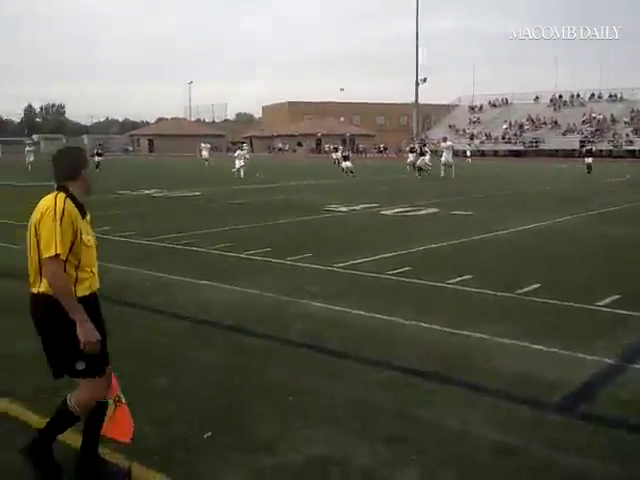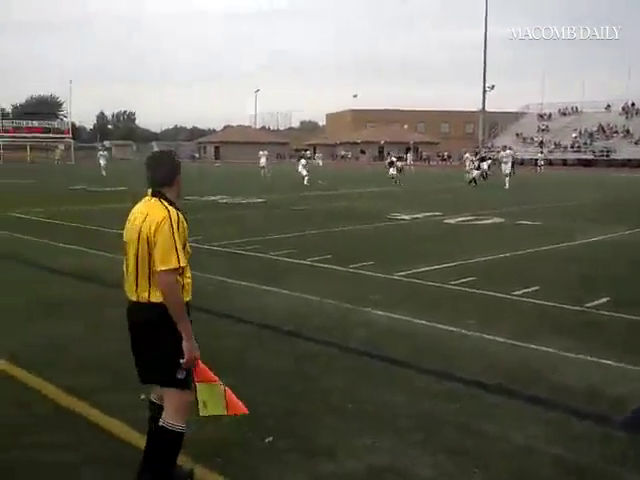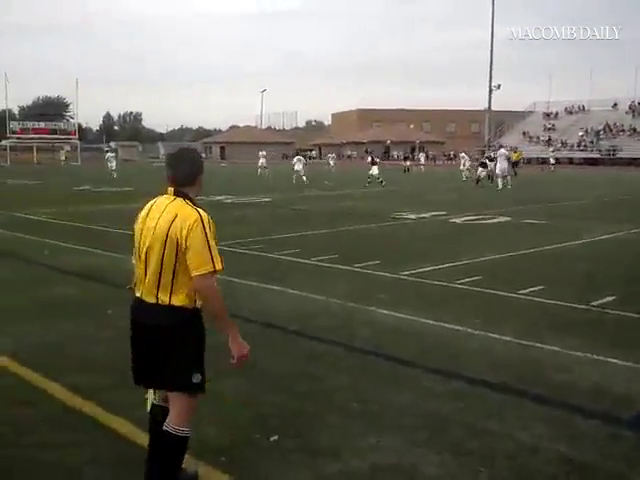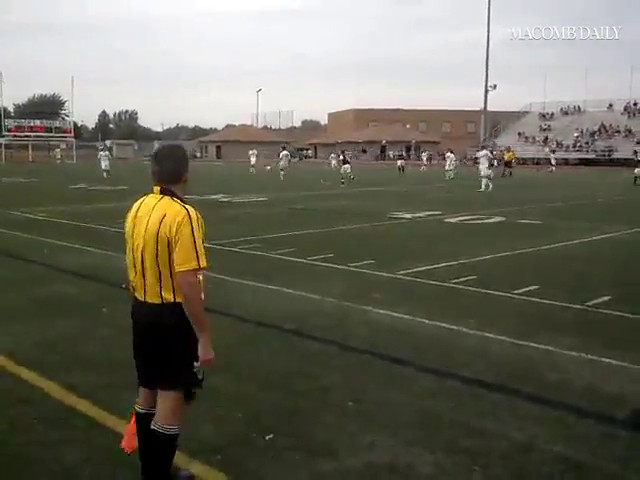
dt=0.4s
person 1, frame 1
left shoulder: (74, 209)
right shoulder: (57, 208)
right elbow: (52, 271)
right wrist: (83, 322)
left hip: (81, 302)
right hip: (60, 310)
left knee: (102, 377)
right knee: (92, 386)
right ankle: (41, 445)
person 1, frame 2
left shoulder: (142, 209)
right shoulder: (168, 216)
right elbow: (167, 281)
right wrist: (188, 336)
left hip: (142, 310)
right hip: (162, 315)
left knee: (164, 388)
right knee: (180, 400)
person 1, frame 3
left shoulder: (149, 208)
right shoulder: (195, 218)
right elbow: (204, 285)
right wrist: (233, 336)
left hip: (143, 311)
right hip: (176, 318)
left knee: (163, 392)
right knee: (182, 403)
person 1, frame 4
left shoulder: (137, 208)
right shoulder: (183, 215)
right elbow: (187, 283)
right wrist: (204, 338)
left hip: (142, 310)
right hip: (173, 316)
left knee: (147, 393)
right knee: (171, 401)
